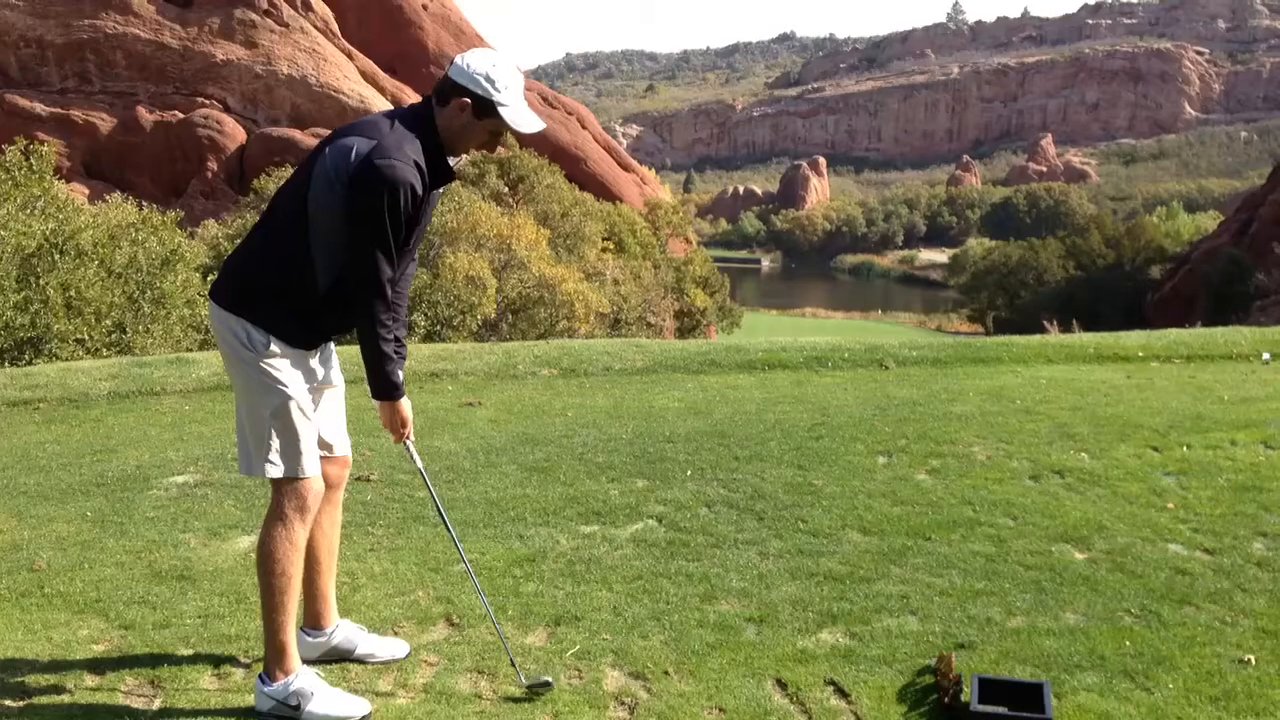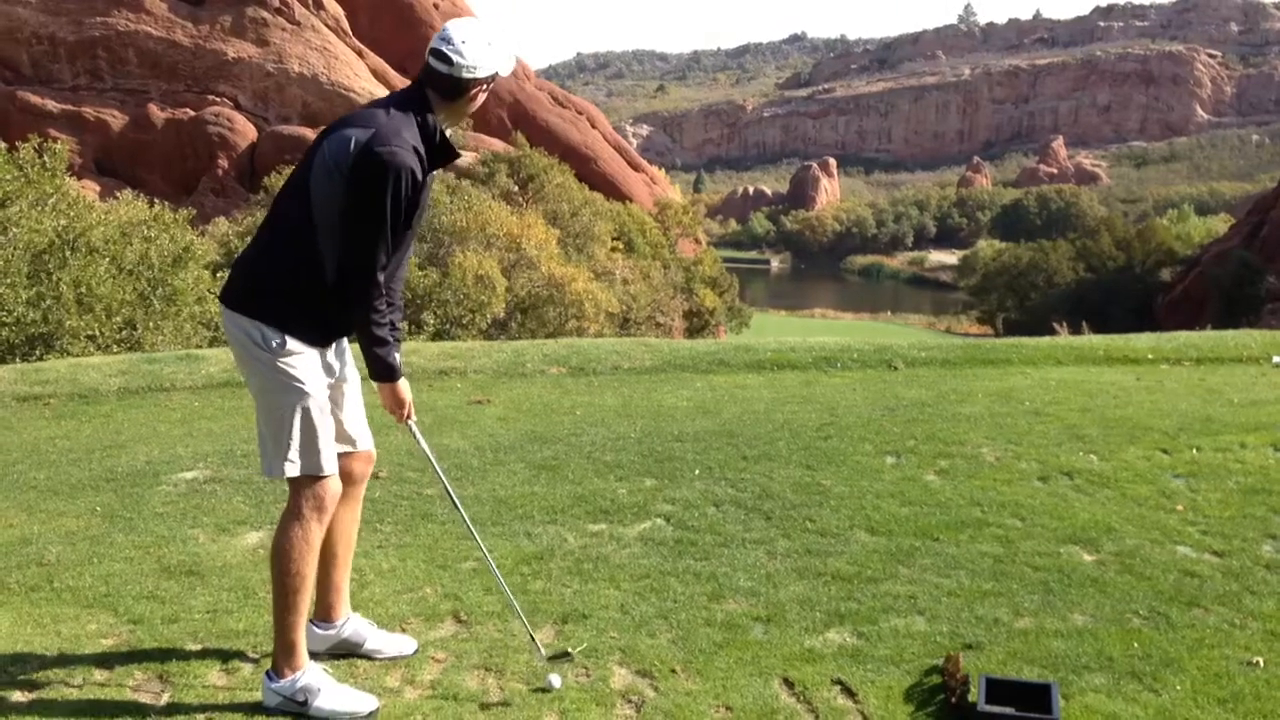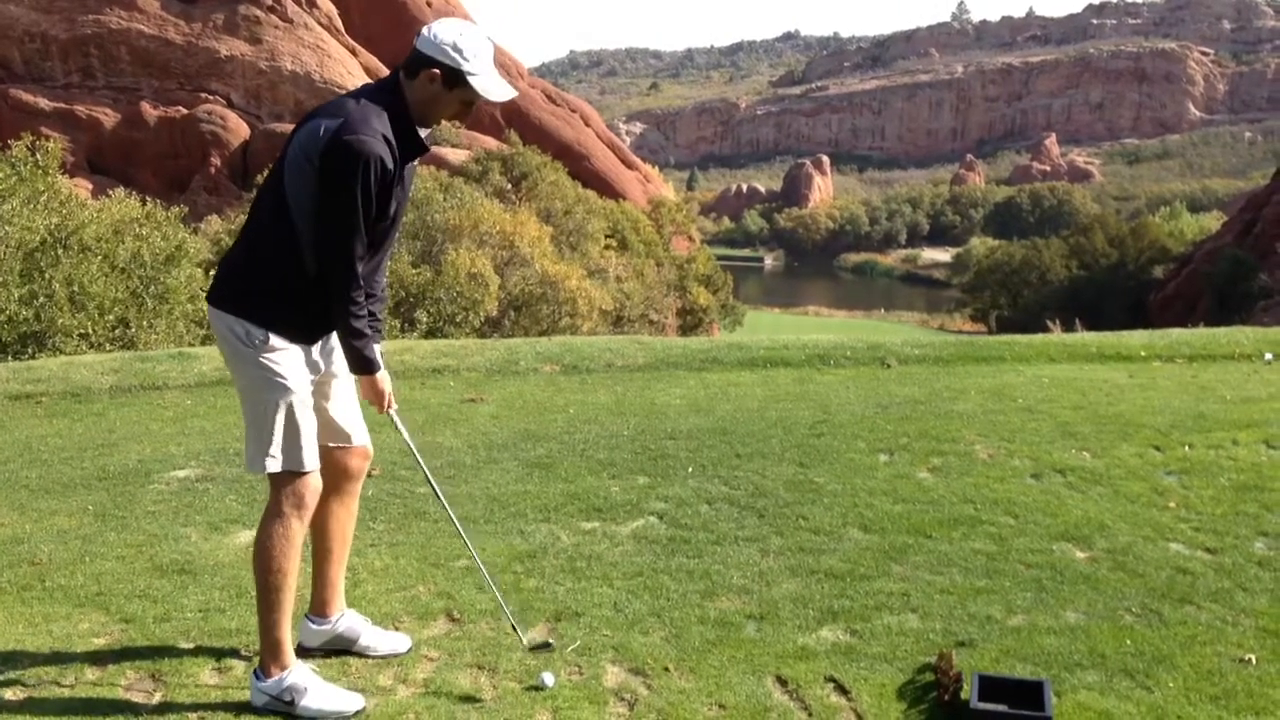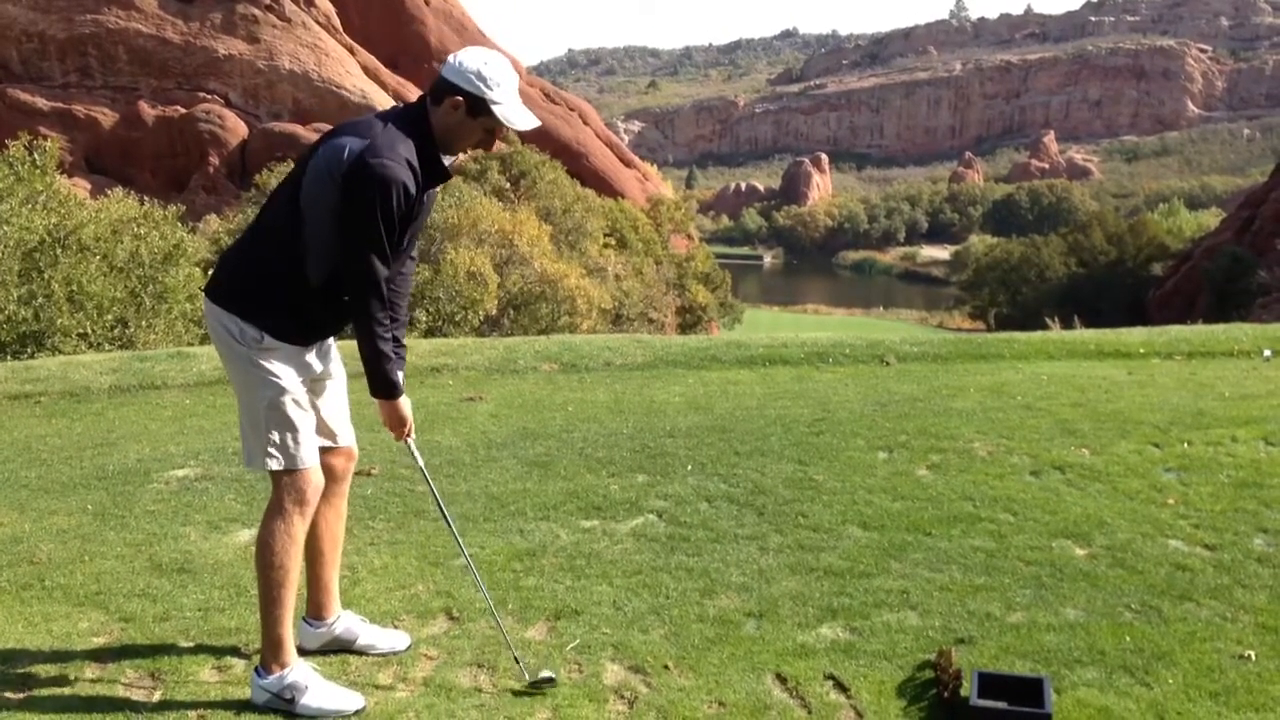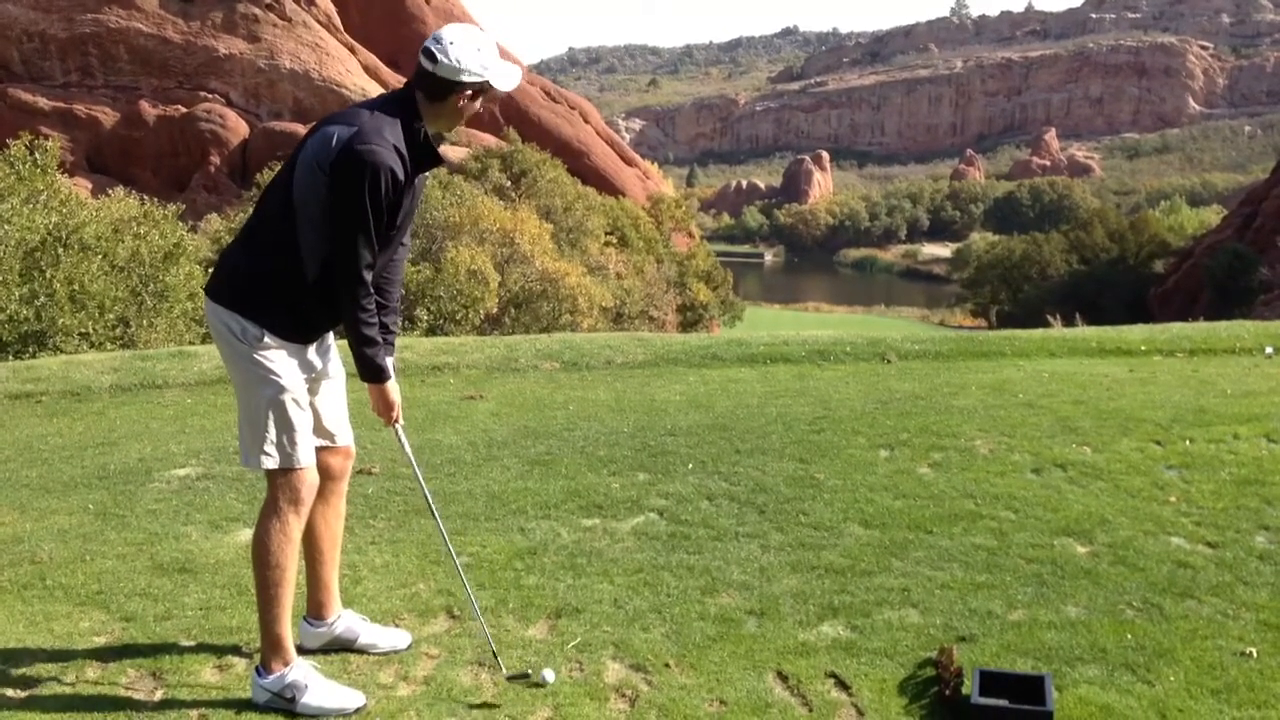
dt=1s
person 1, frame 1
left shoulder: (415, 153)
right shoulder: (391, 164)
left elbow: (393, 277)
right elbow: (372, 286)
left wrist: (394, 372)
right wrist: (389, 389)
left hip: (304, 323)
right hip: (264, 323)
left knee: (332, 471)
right knee: (299, 491)
left ankle: (321, 628)
person 1, frame 2
left shoulder: (405, 134)
right shoulder: (391, 153)
left elbow: (381, 264)
right elbow: (364, 274)
left wrist: (388, 357)
right wrist: (388, 371)
left hip: (314, 320)
right hip: (276, 322)
left knee: (354, 465)
right knee: (315, 491)
left ankle: (332, 620)
person 1, frame 3
left shoulder: (392, 132)
right shoulder: (359, 140)
left elbow: (366, 258)
right elbow: (340, 267)
left wrist: (370, 348)
right wrist: (368, 364)
left hip: (308, 318)
right hip: (263, 319)
left knee: (350, 459)
right knee: (298, 487)
left ankle: (326, 616)
person 1, frame 4
left shoulder: (416, 156)
right shoulder: (382, 165)
left elbow: (393, 273)
right elbow: (368, 287)
left wrist: (393, 372)
right wrist: (389, 389)
left hip: (305, 320)
right hip: (259, 320)
left knee: (338, 461)
right knee: (298, 485)
left ankle: (324, 618)
person 1, frame 5
left shoulder: (404, 142)
right shoulder: (371, 151)
left elbow: (386, 259)
right elbow: (350, 273)
left wrist: (384, 358)
right wrist: (376, 372)
left hip: (303, 318)
right hip: (259, 318)
left knee: (334, 461)
right knee: (294, 484)
left ankle: (324, 617)
